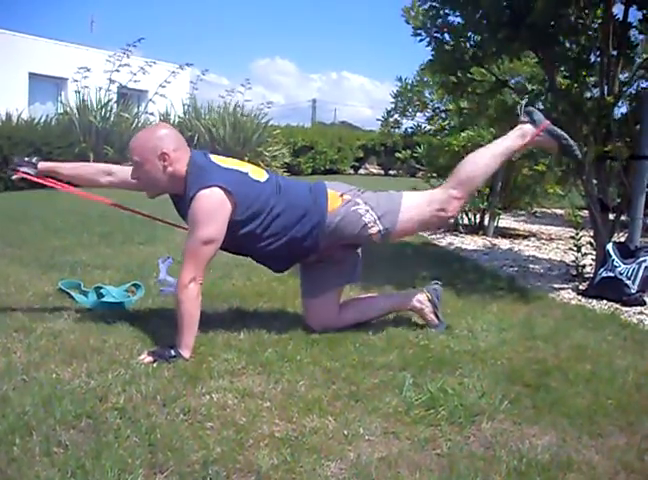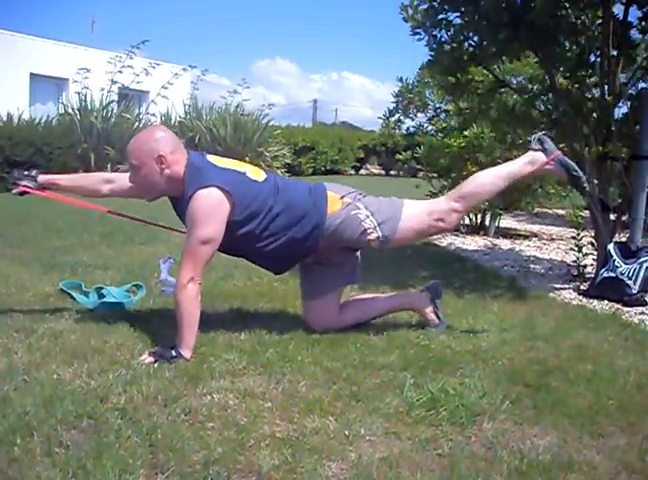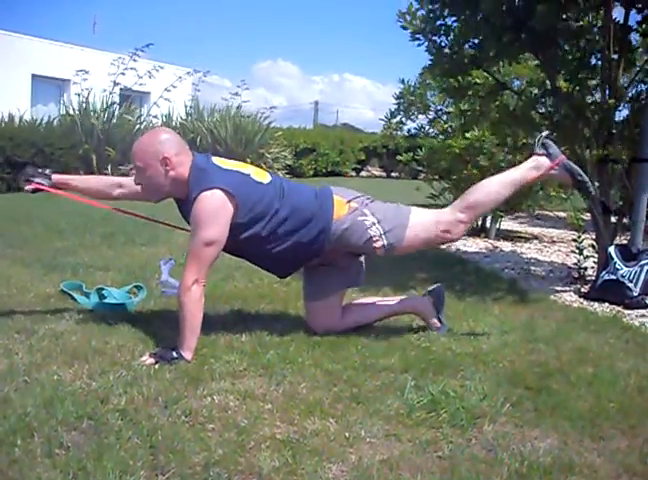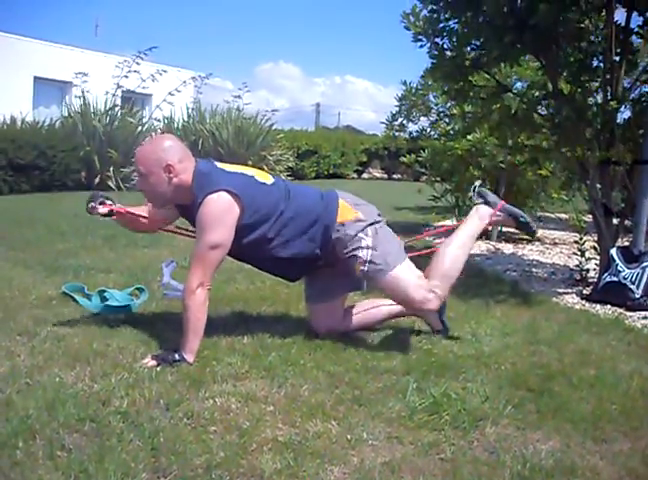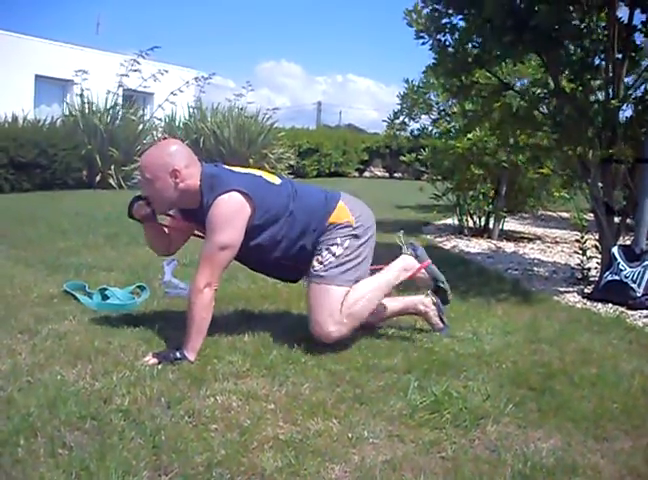
dt=0.2s
person 1, frame 1
left shoulder: (208, 195)
right shoulder: (179, 170)
left elbow: (190, 280)
right elbow: (108, 174)
left wrist: (182, 349)
right wrist: (44, 167)
left hip: (337, 213)
right hip: (321, 234)
left knee: (444, 203)
right knee: (321, 320)
left ankle: (527, 133)
right ankle: (416, 300)
person 1, frame 2
left shoulder: (204, 196)
right shoulder: (181, 171)
left elbow: (188, 281)
right elbow: (108, 183)
left wrist: (183, 350)
right wrist: (43, 179)
left hip: (336, 216)
right hip: (320, 235)
left knee: (445, 213)
right knee: (322, 321)
left ankle: (540, 158)
right ankle: (417, 300)
person 1, frame 3
left shoulder: (209, 198)
right shoulder: (183, 174)
left elbow: (193, 282)
right elbow: (120, 187)
left wrist: (183, 351)
right wrist: (55, 178)
left hip: (341, 220)
right hip: (325, 233)
left knee: (450, 221)
right knee: (324, 322)
left ankle: (539, 165)
right ankle: (420, 302)
person 1, frame 4
left shoulder: (216, 200)
right shoulder: (188, 190)
left elbow: (198, 284)
right elbow: (148, 221)
left wrist: (185, 355)
right wrist: (116, 212)
left hip: (345, 223)
right hip: (326, 236)
left knee: (427, 296)
right knee: (327, 325)
left ankle: (484, 211)
right ankle: (430, 308)
person 1, frame 5
left shoulder: (226, 202)
right shoulder: (194, 195)
left elbow: (205, 285)
right elbow: (165, 247)
left wrist: (187, 353)
right wrist: (147, 218)
left hip: (343, 222)
right hip: (327, 228)
left knee: (329, 329)
right knee: (342, 319)
left ankle: (409, 264)
right ankle: (421, 303)
